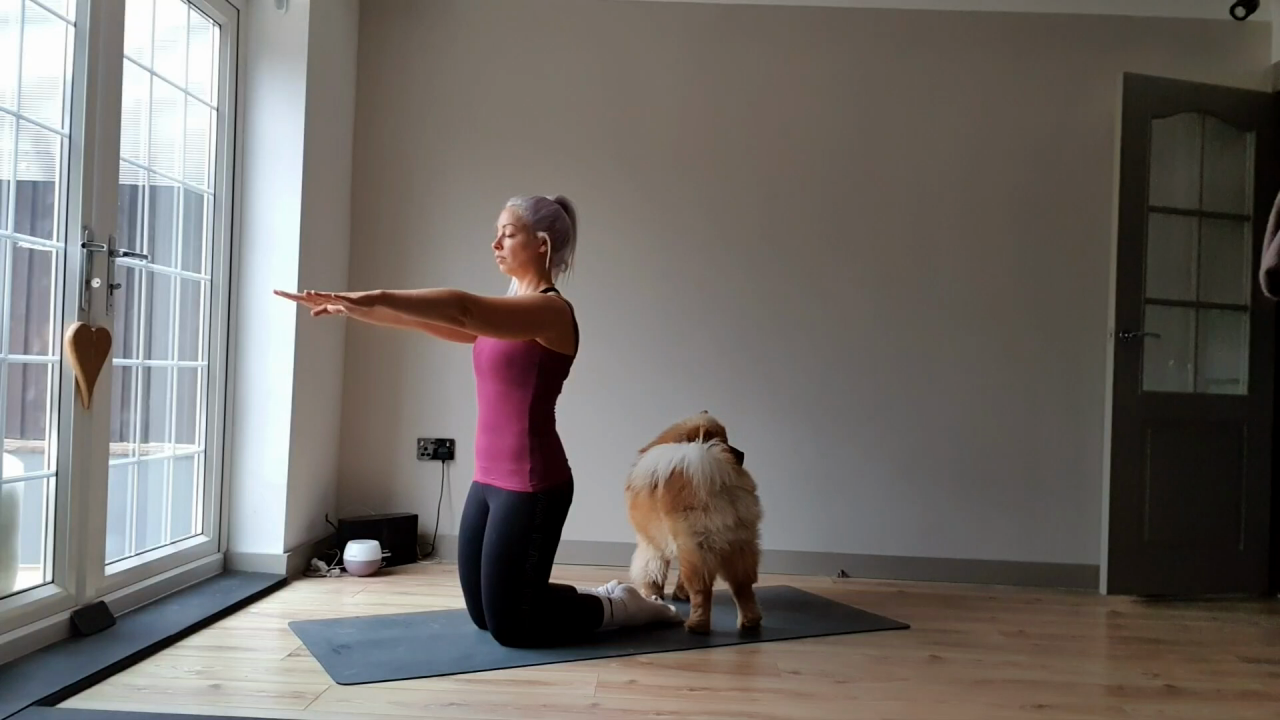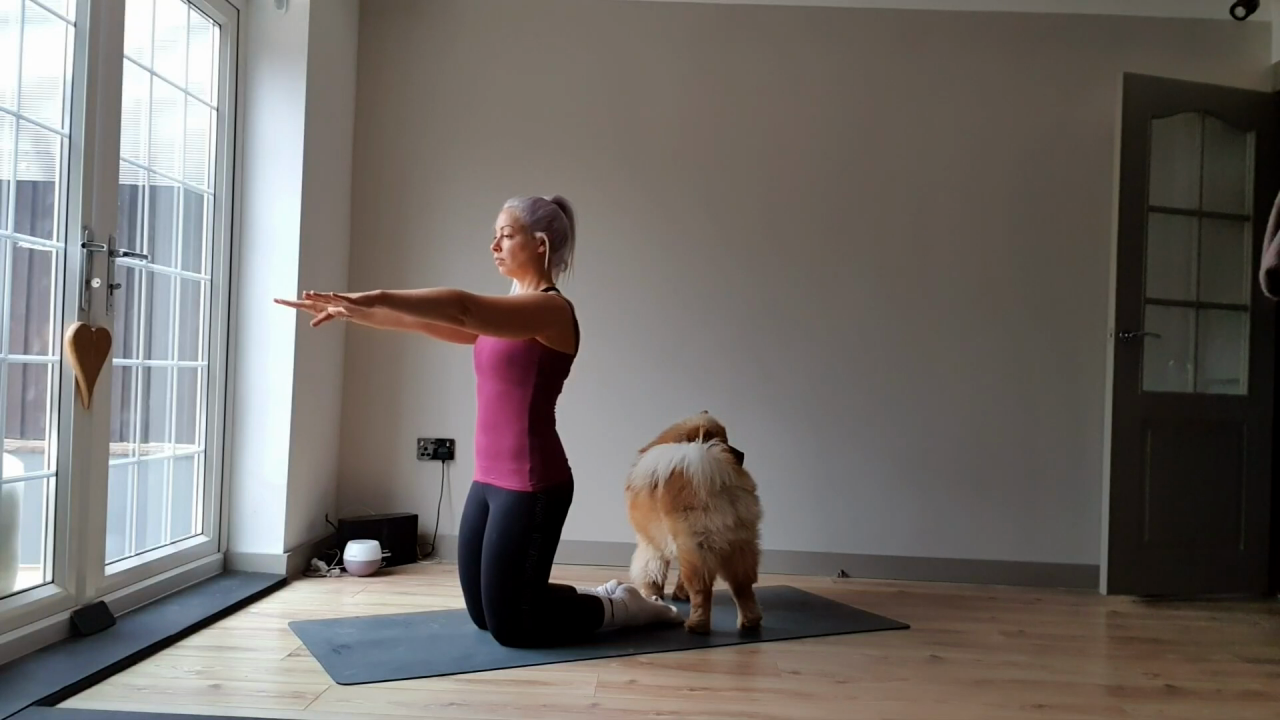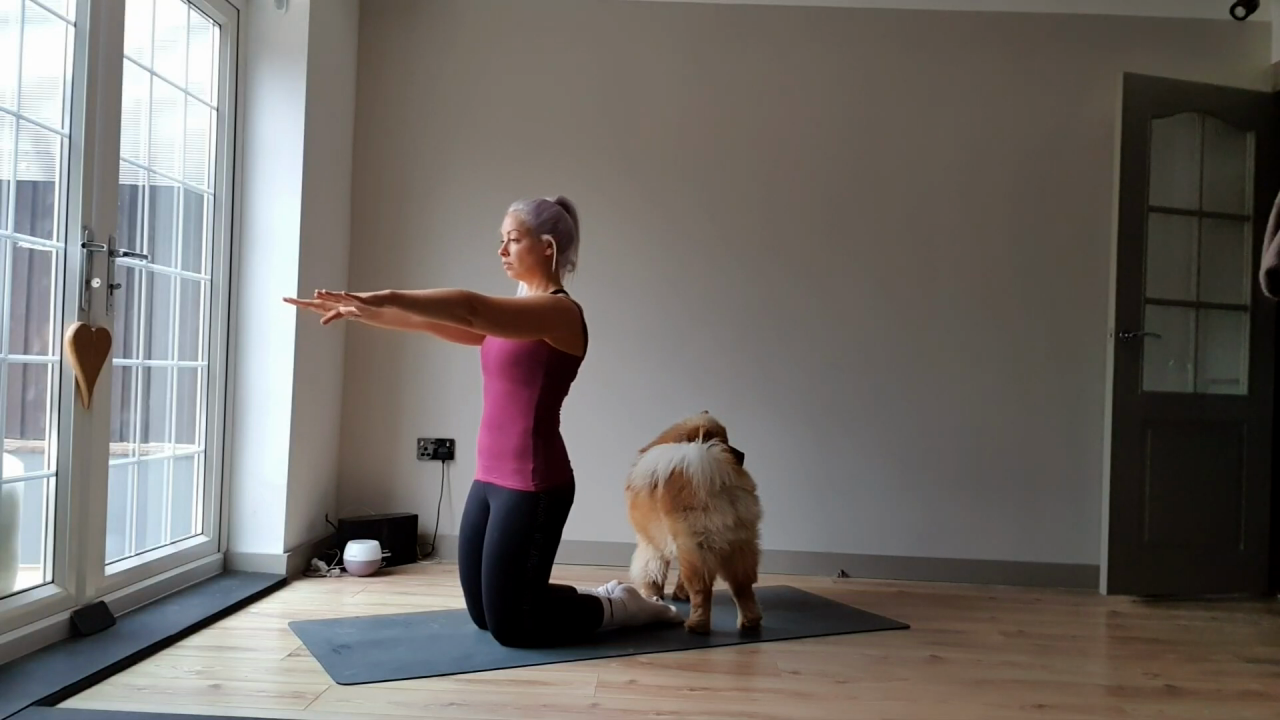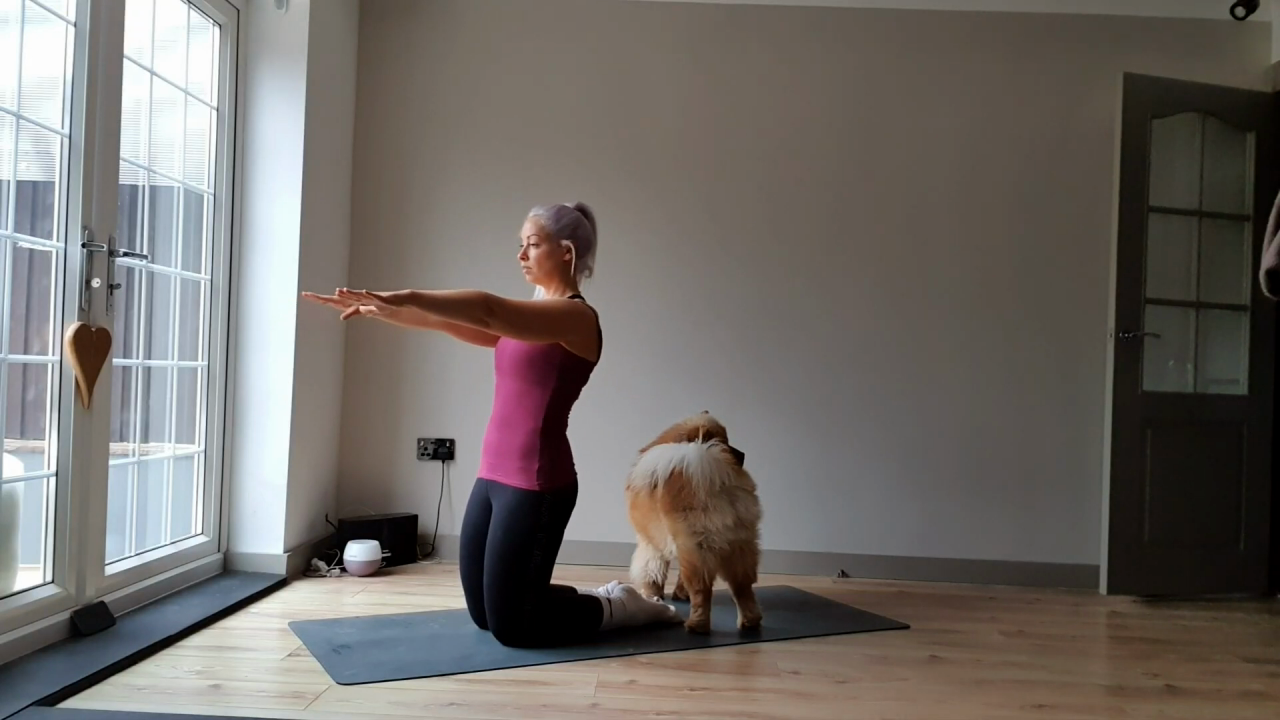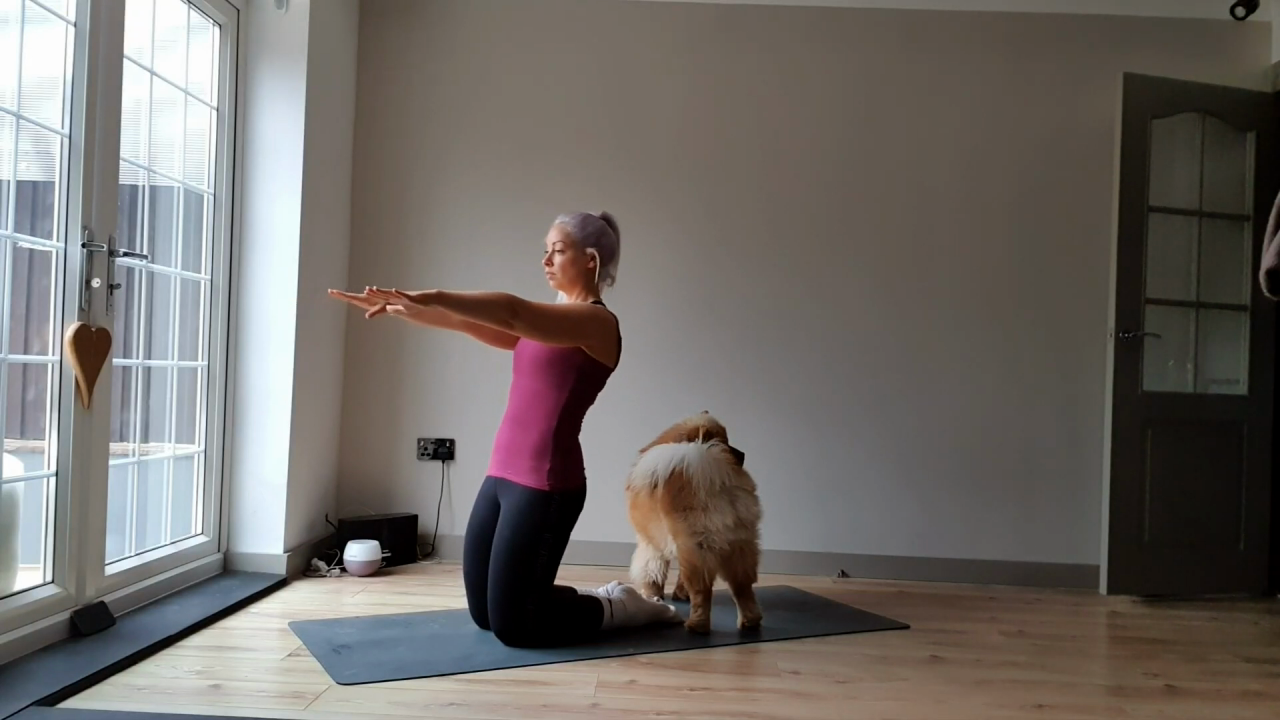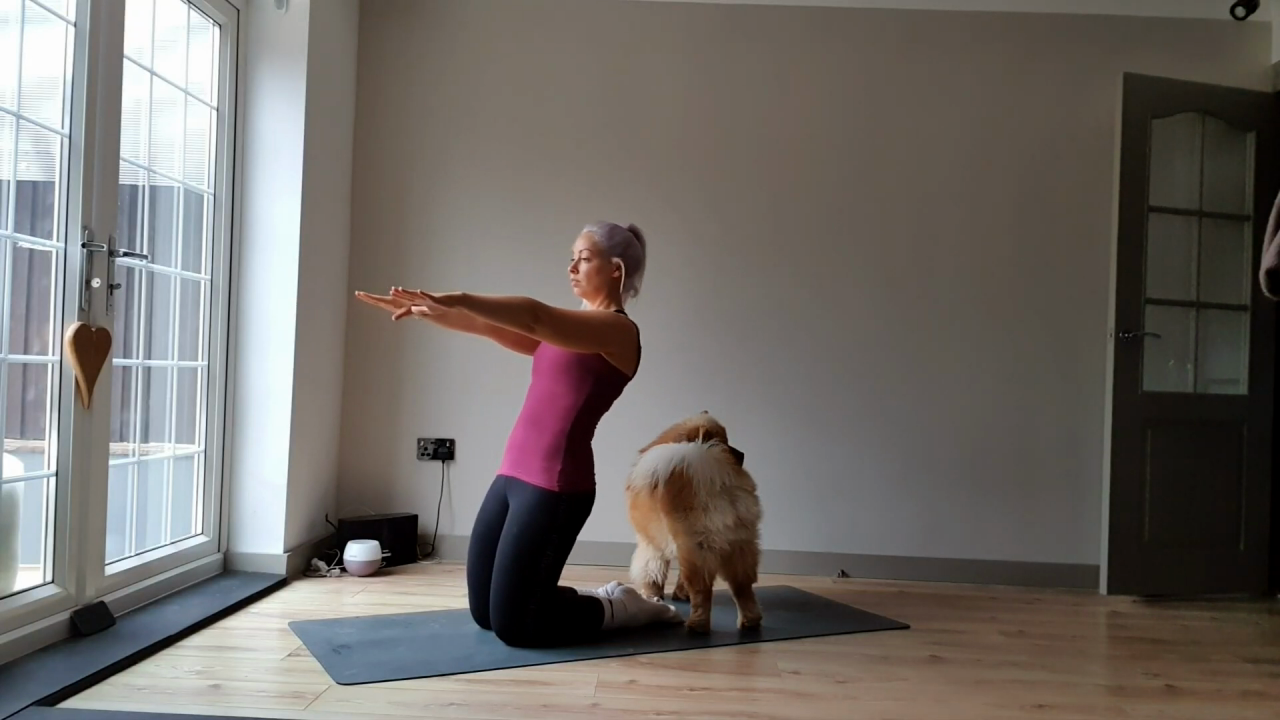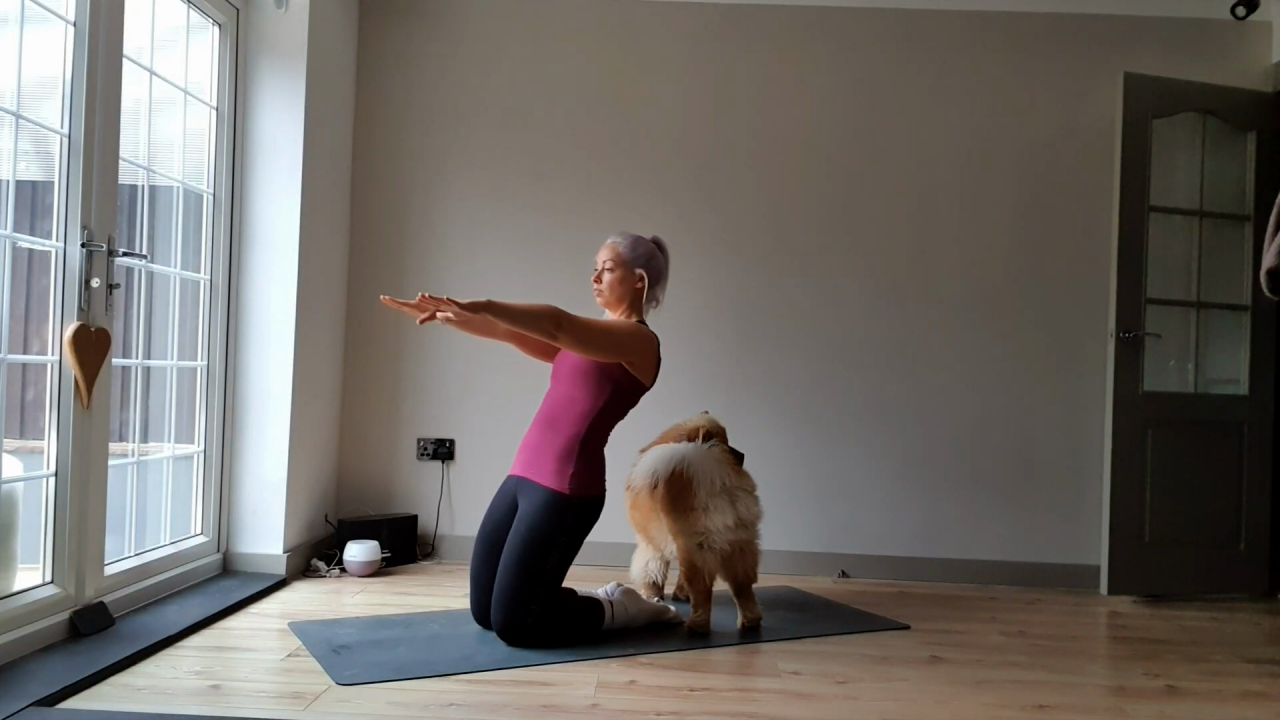
dt=0.5s
person 1, frame 1
left shoulder: (551, 311)
right shoulder: (503, 315)
left elbow: (462, 309)
right elbow: (428, 321)
left wrist: (377, 297)
right wrist: (353, 307)
left hip: (532, 485)
right hip: (491, 479)
left knee: (510, 625)
right knee: (482, 614)
left ankle: (620, 607)
right ankle: (603, 596)
person 1, frame 2
left shoulder: (552, 310)
right shoulder: (503, 316)
left elbow: (461, 307)
right elbow: (428, 322)
left wrist: (377, 297)
right wrist: (349, 309)
left hip: (532, 484)
right hip: (490, 480)
left knee: (509, 625)
right knee: (483, 612)
left ankle: (621, 607)
right ankle: (602, 596)
person 1, frame 3
left shoulder: (561, 312)
right shoulder: (510, 317)
left elbow: (471, 309)
right elbow: (435, 322)
left wrist: (387, 297)
right wrist: (357, 310)
left hip: (533, 484)
right hip: (492, 479)
left knee: (510, 625)
right knee: (483, 613)
left ankle: (619, 607)
right ankle: (603, 596)
person 1, frame 4
left shoulder: (577, 318)
right shoulder: (525, 319)
left elbow: (487, 310)
right elbow: (449, 322)
left wrist: (407, 296)
right wrist: (377, 308)
left hip: (537, 485)
right hip: (495, 478)
left knee: (511, 625)
right knee: (483, 613)
left ankle: (620, 607)
right ankle: (602, 597)
person 1, frame 5
left shoulder: (597, 323)
right shoulder: (544, 325)
left elbow: (511, 312)
right elbow: (468, 323)
left wrist: (432, 296)
right wrist: (399, 307)
left hip: (546, 484)
right hip: (503, 476)
left knee: (513, 625)
right knee: (483, 612)
left ankle: (620, 608)
right ankle: (601, 597)
person 1, frame 6
left shoulder: (619, 330)
right shoulder: (565, 332)
left elbow: (534, 316)
right elbow: (490, 327)
left wrist: (458, 299)
right wrist: (422, 310)
left hip: (556, 485)
right hip: (514, 475)
left knee: (513, 624)
right knee: (484, 611)
left ankle: (621, 608)
right ankle: (601, 598)
person 1, frame 7
left shoulder: (640, 341)
right shoulder: (584, 340)
left elbow: (556, 324)
right elbow: (512, 333)
left wrist: (484, 305)
right wrist: (449, 315)
left hip: (567, 486)
right hip: (525, 475)
left knee: (513, 623)
right knee: (484, 612)
left ankle: (621, 609)
right ankle: (606, 598)
